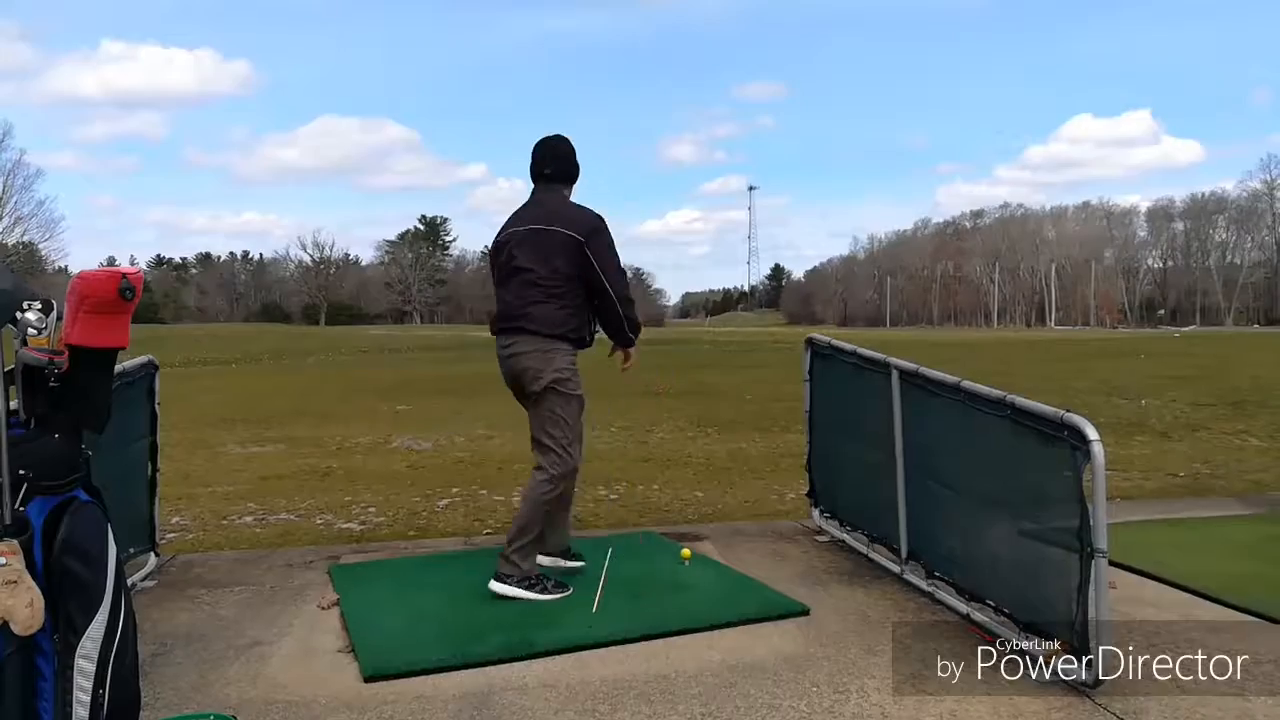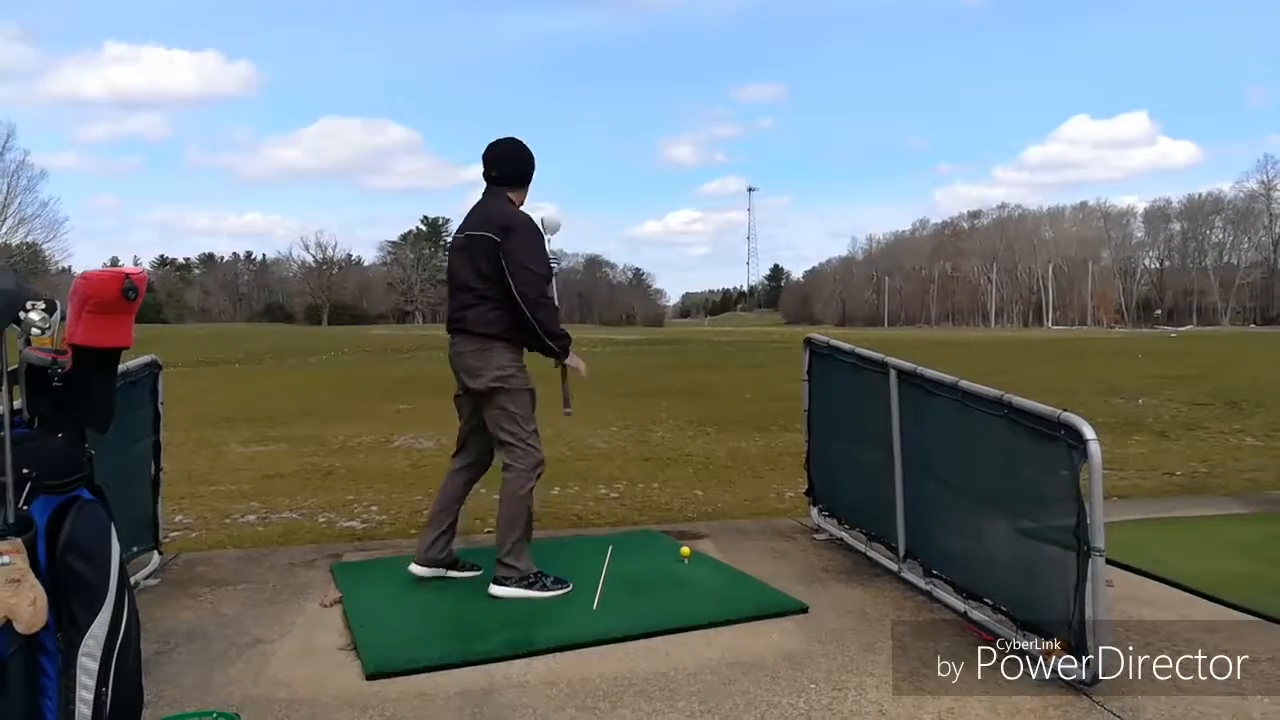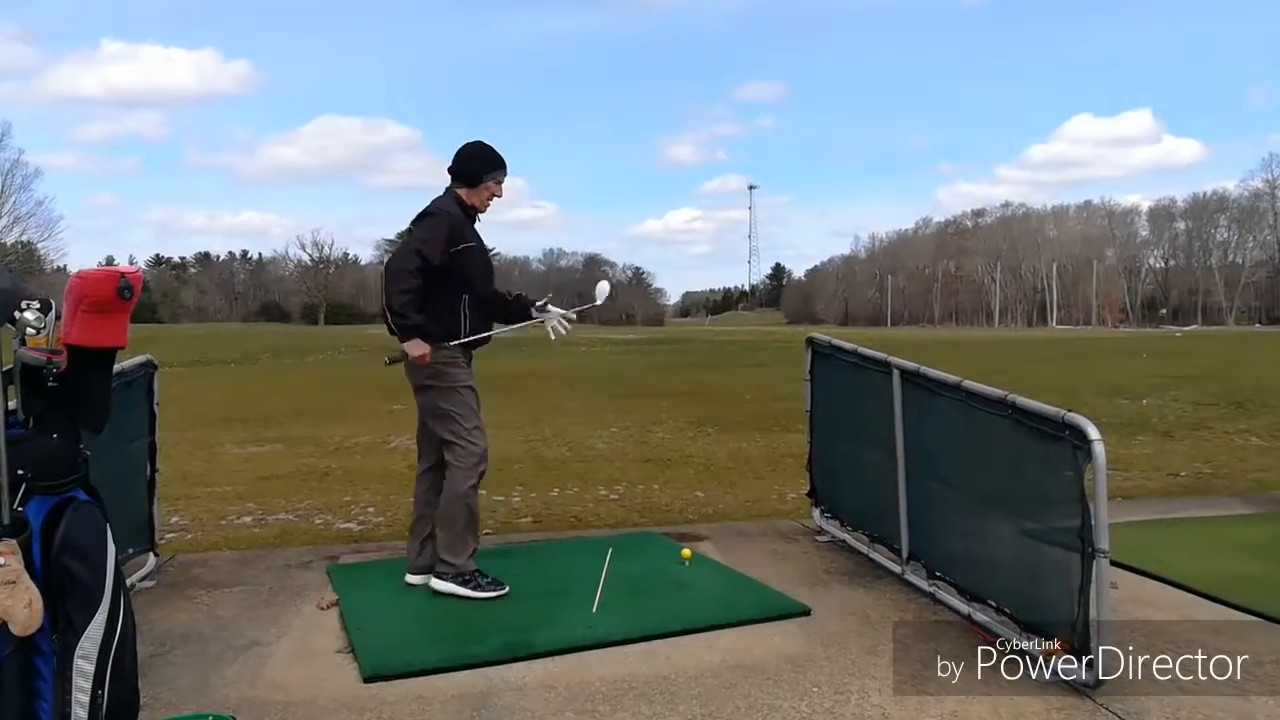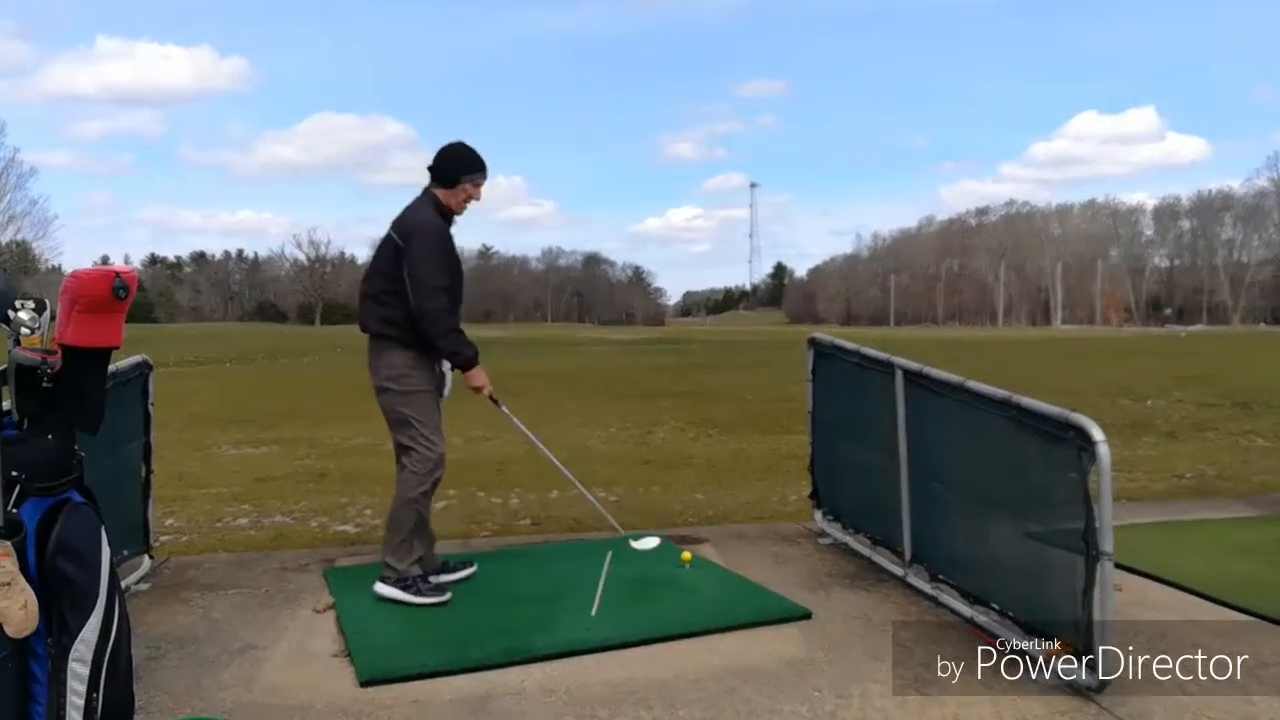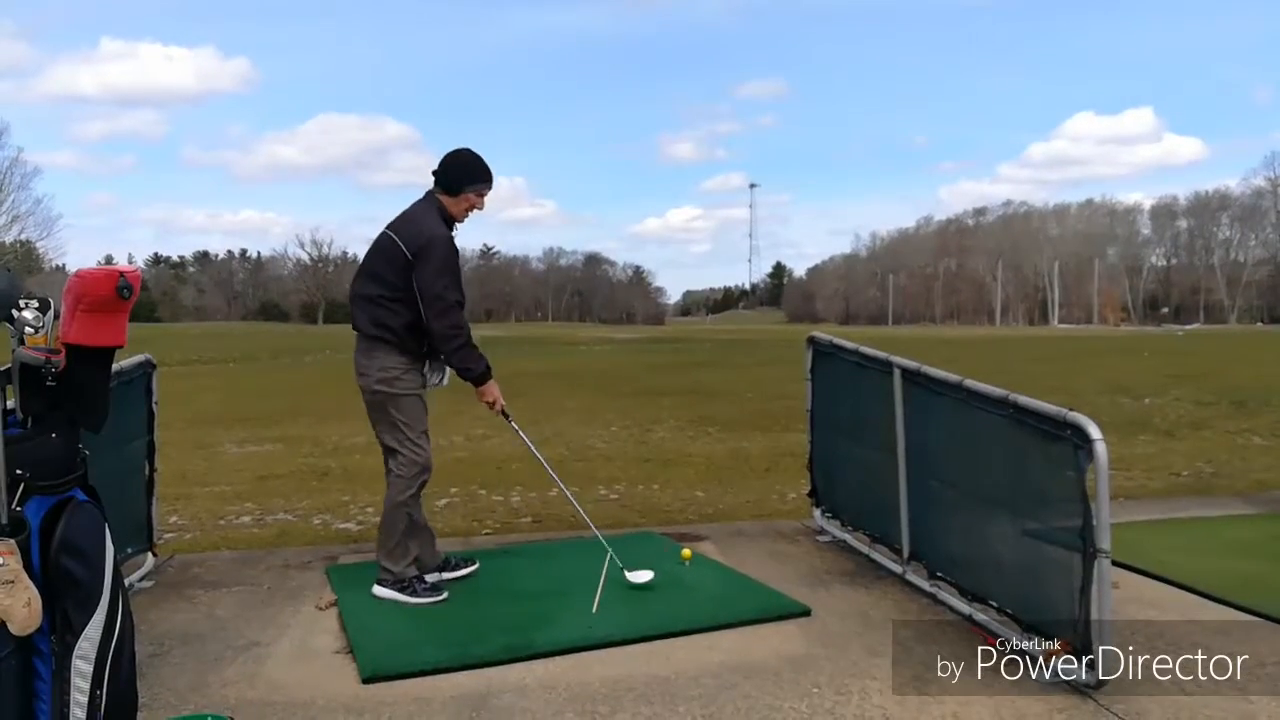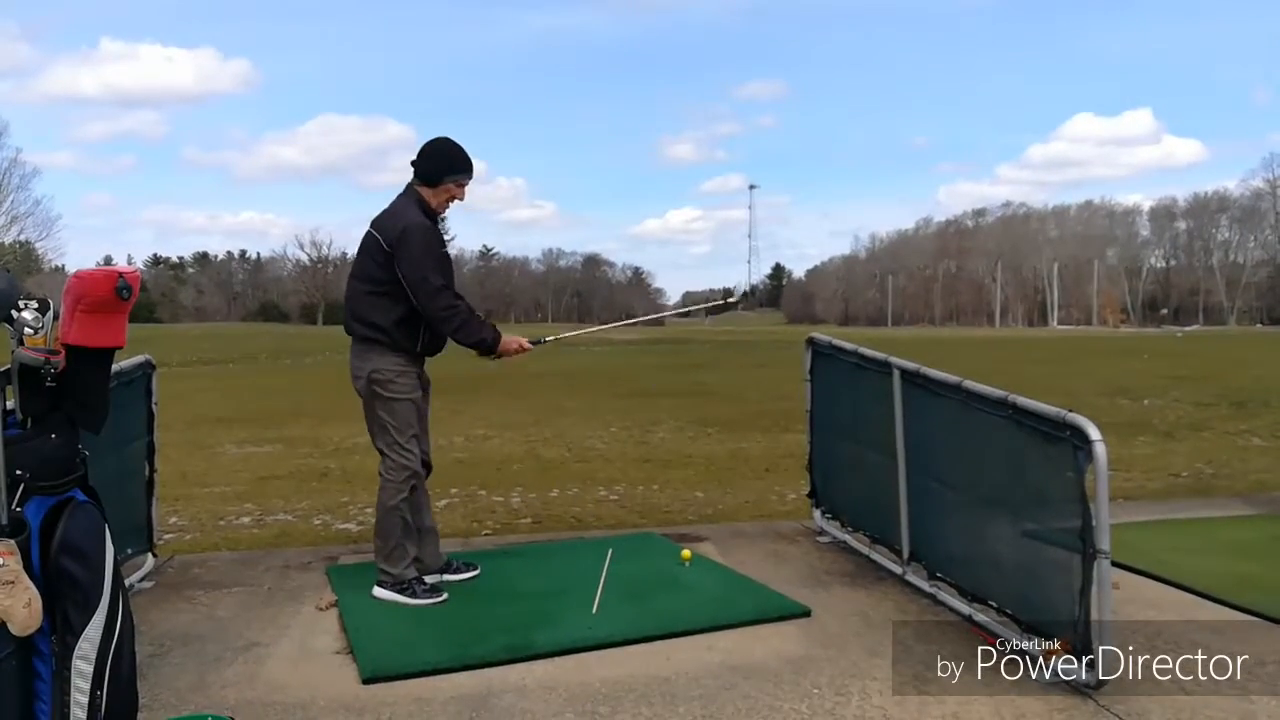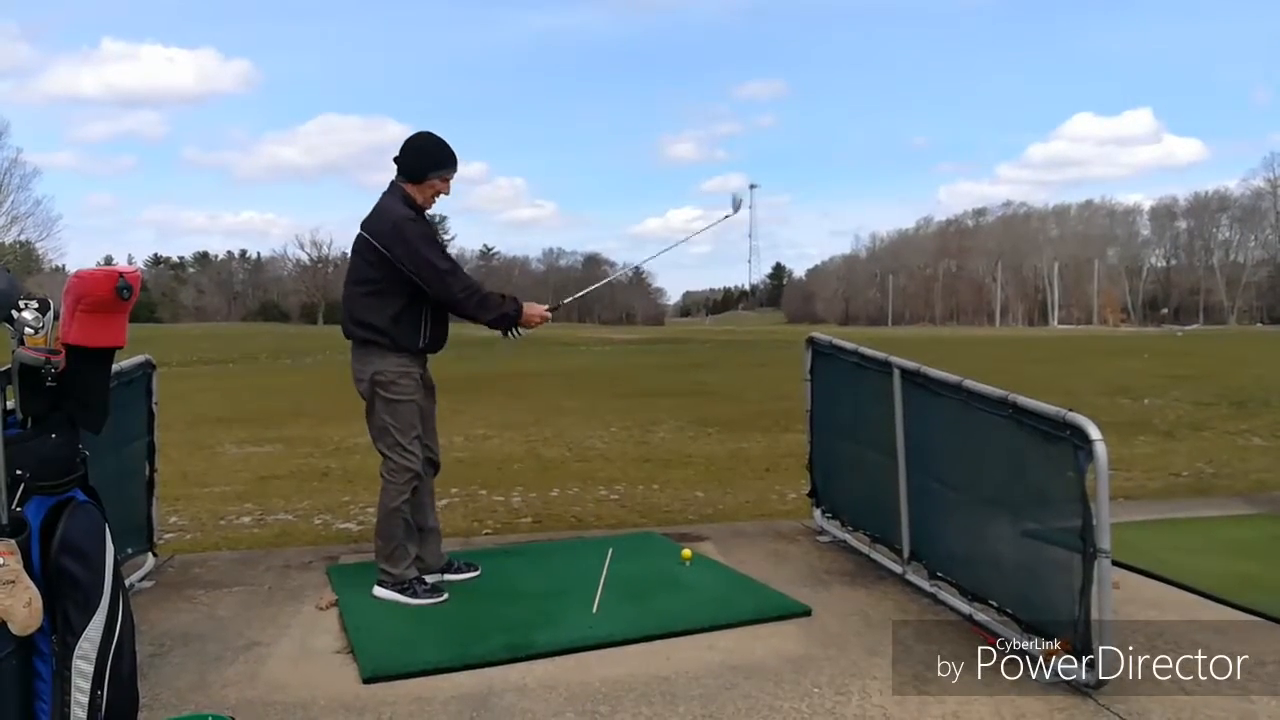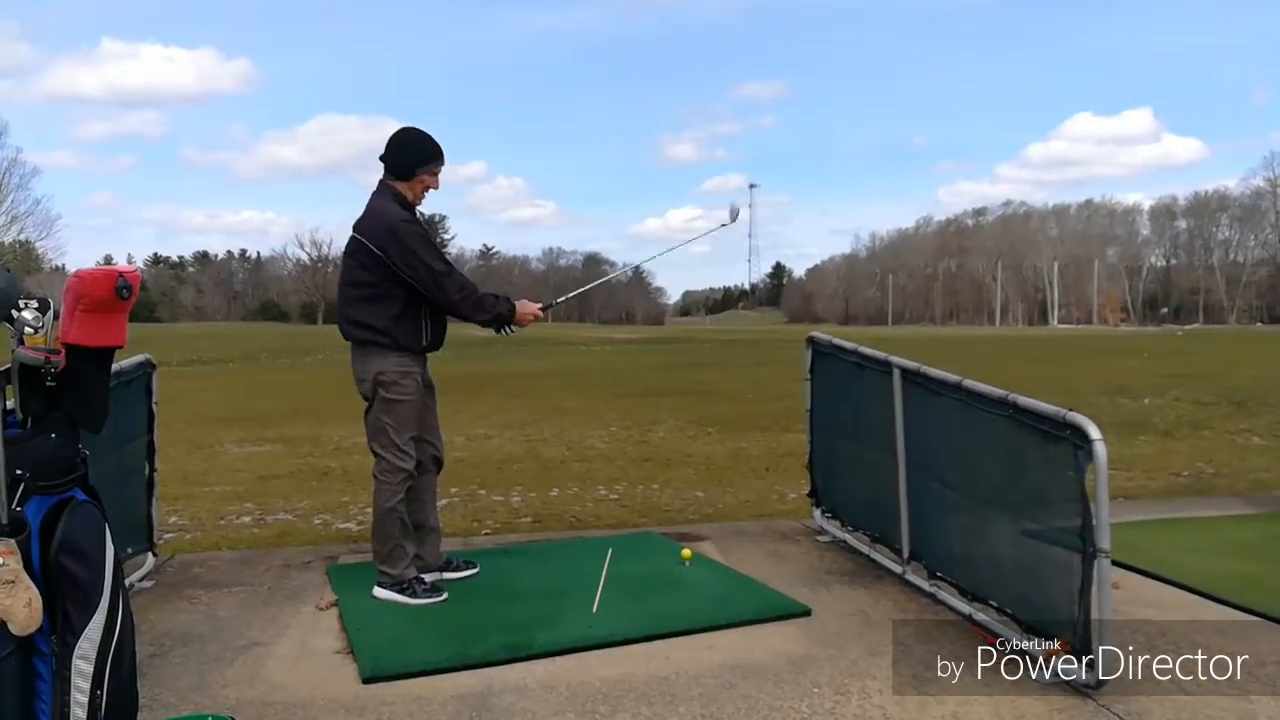
dt=0.4s
person 1, frame 1
left shoulder: (510, 227)
right shoulder: (584, 223)
right elbow: (611, 288)
right wrist: (625, 338)
left hip: (510, 347)
right hip: (549, 351)
left knee: (557, 447)
right knee: (558, 460)
left ankle: (554, 544)
right ankle: (516, 570)
person 1, frame 2
left shoulder: (472, 224)
right shoulder: (515, 223)
right elbow: (528, 295)
left wrist: (538, 276)
right wrist: (561, 348)
left hip: (467, 348)
right hip: (494, 353)
left knee: (471, 454)
right knee: (522, 457)
left ankle: (432, 554)
right ankle: (515, 571)
person 1, frame 3
left shoulder: (460, 224)
right shoulder: (441, 217)
left elbow: (479, 296)
right elbow: (399, 271)
left wrist: (533, 308)
right wrist: (410, 334)
left hip: (449, 353)
right hip: (438, 357)
left knee: (438, 457)
right knee: (467, 452)
left ankle: (425, 561)
right ankle: (454, 566)
person 1, frame 4
left shoulder: (426, 222)
right shoulder: (425, 226)
right elbow: (431, 304)
left wrist: (445, 359)
right wrist: (467, 361)
left hip: (411, 355)
right hip: (401, 357)
left knee: (419, 459)
right knee: (425, 458)
left ankle: (420, 561)
right ankle: (398, 572)
person 1, frame 5
left shoulder: (419, 222)
right shoulder: (432, 237)
right elbow: (444, 316)
left wrist: (449, 360)
right wrist: (481, 376)
left hip: (392, 353)
right hip: (389, 360)
left knee: (408, 462)
right knee: (411, 462)
left ankle: (423, 559)
right ankle: (394, 574)
person 1, frame 6
left shoulder: (410, 219)
right shoulder: (412, 227)
left elbow: (436, 296)
right elbow: (438, 303)
left wrist: (486, 334)
right wrist: (493, 339)
left hip: (401, 357)
right hip: (385, 360)
left knee: (417, 463)
right knee: (401, 465)
left ankle: (426, 561)
right ankle: (394, 576)
person 1, frame 7
left shoulder: (402, 217)
right shoulder: (397, 222)
left elbow: (445, 281)
right elbow: (449, 284)
left wrist: (504, 313)
right wrist: (514, 311)
left hip: (406, 357)
right hip: (386, 361)
left knee: (424, 461)
right knee: (402, 465)
left ankle: (426, 561)
right ankle: (394, 576)
person 1, frame 8
left shoulder: (393, 216)
right shoulder: (391, 222)
left elbow: (440, 279)
right elbow: (443, 284)
left wrist: (499, 310)
right wrist: (507, 311)
left hip: (405, 356)
right hip: (387, 360)
left knee: (427, 457)
right knee: (396, 465)
left ankle: (427, 558)
right ankle: (393, 576)
